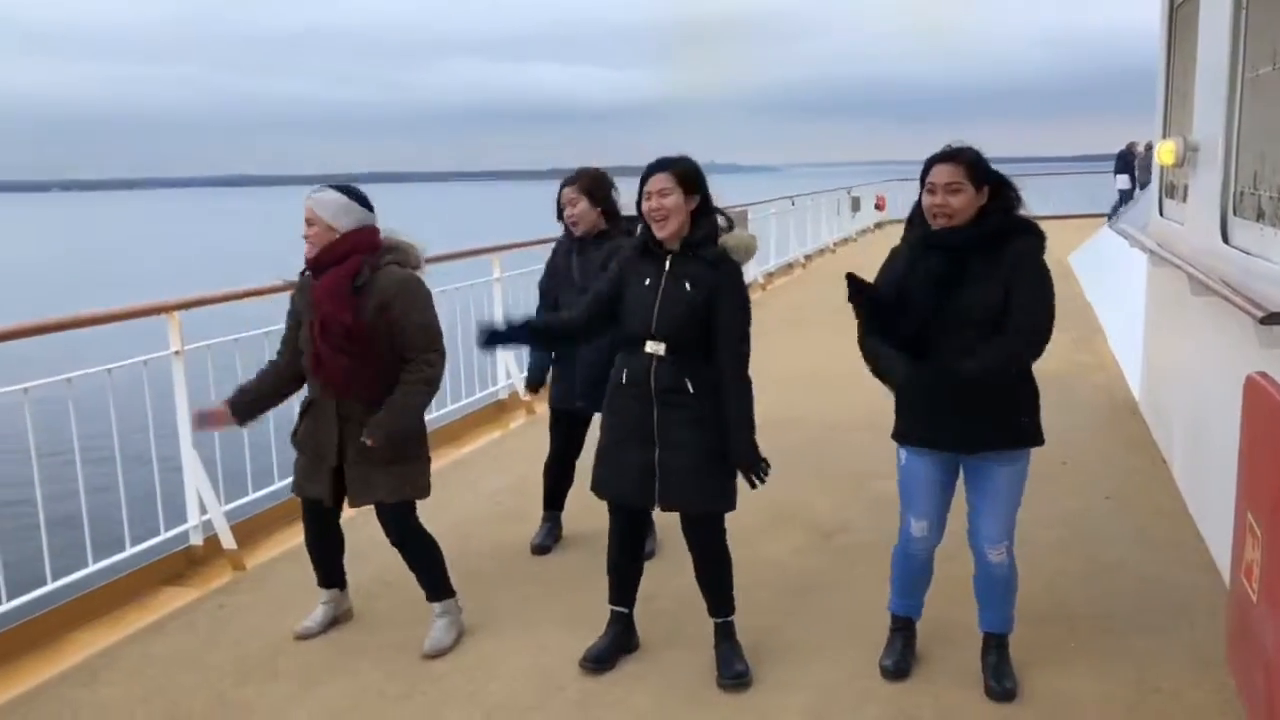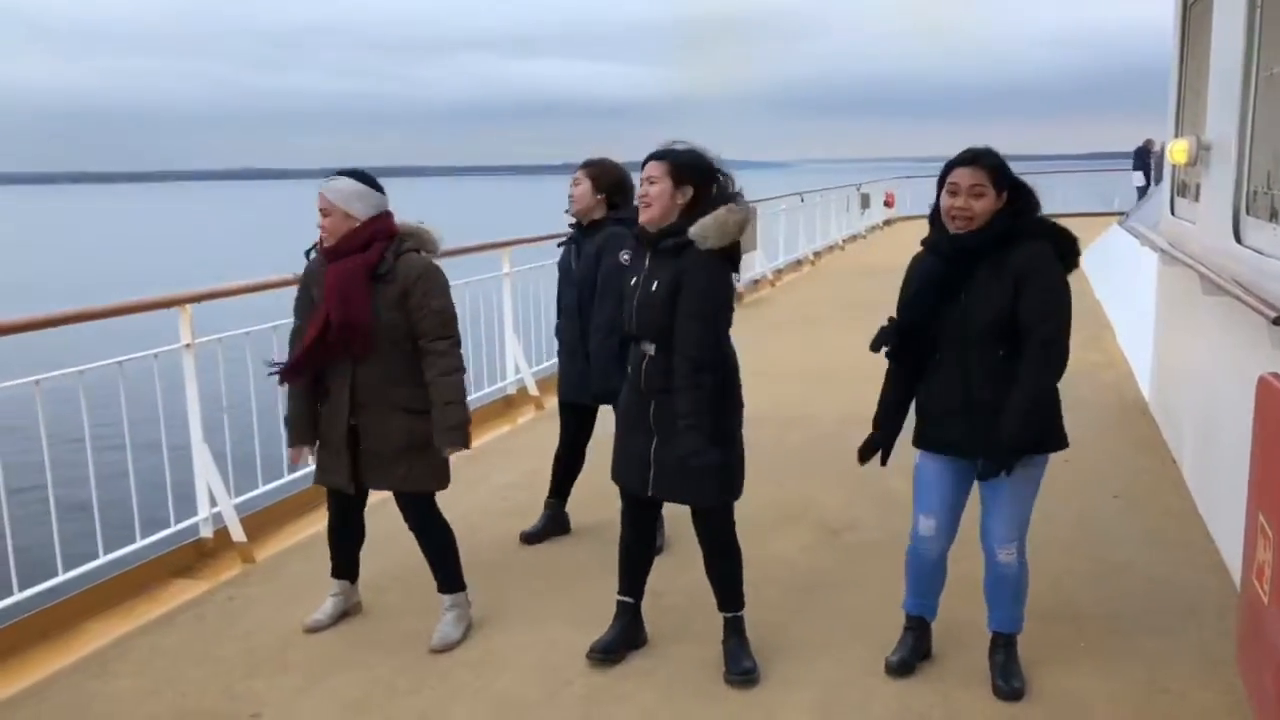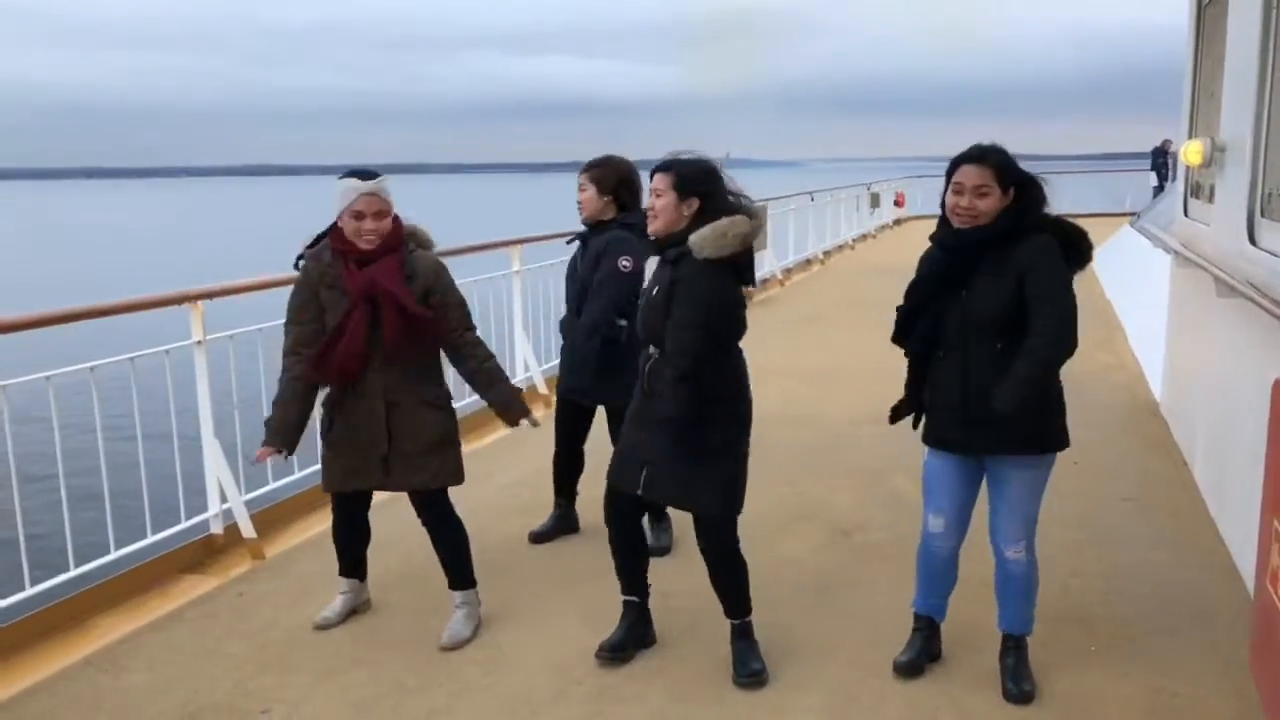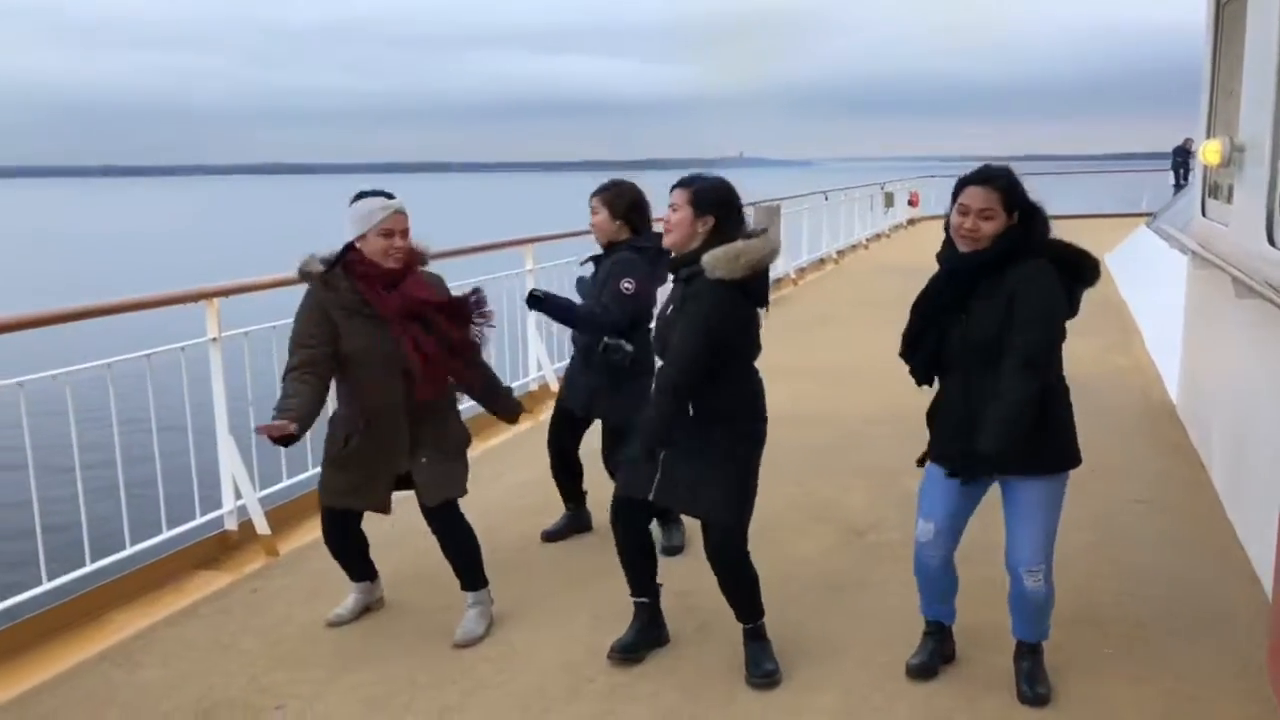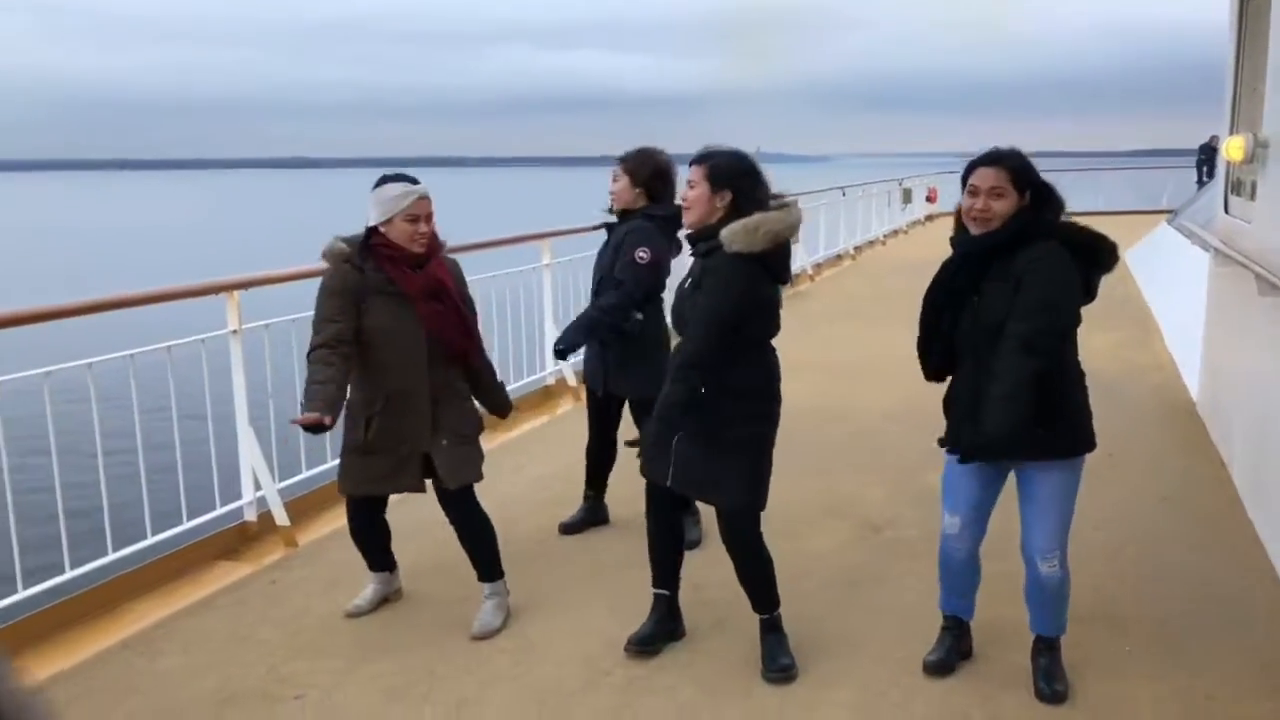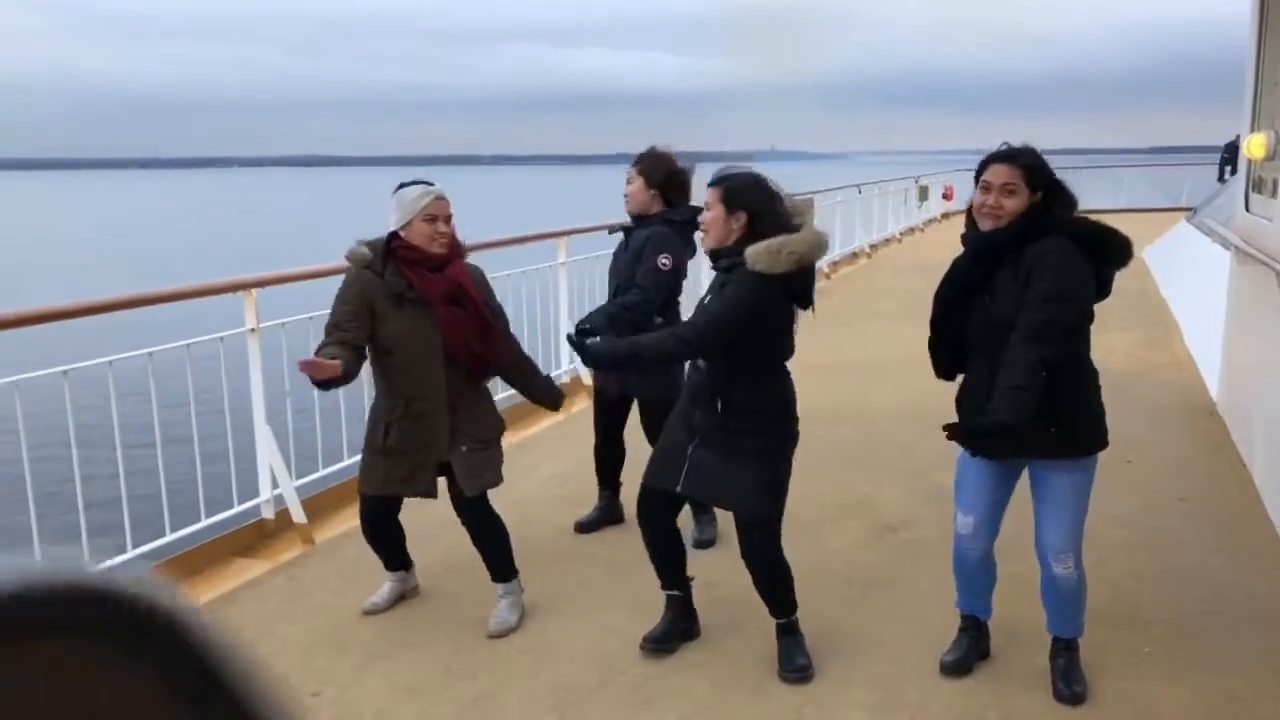
dt=0.2s
person 1, frame 1
left shoulder: (1017, 254)
right shoulder: (908, 257)
left elbow: (1032, 335)
right elbow: (873, 335)
left wrist: (968, 374)
right wrist: (907, 379)
left hip: (1000, 427)
right hip: (925, 426)
left knee: (993, 547)
right knee: (917, 539)
left ankle: (996, 645)
right ankle: (902, 630)
person 1, frame 2
left shoulder: (1034, 258)
right shoulder: (929, 262)
left elbow: (1047, 352)
right elbow: (904, 350)
left wrist: (1014, 432)
right wrist: (886, 422)
left hip: (1017, 435)
right hip: (942, 431)
left knee: (1004, 547)
right knee: (928, 540)
left ankle: (1004, 645)
right ankle: (916, 630)
person 1, frame 3
left shoulder: (1036, 253)
right shoulder: (940, 256)
left elbow: (1055, 337)
left wrist: (1010, 401)
right wrist: (915, 393)
left hip: (1020, 431)
right hip: (950, 426)
left knee: (1012, 546)
right knee: (938, 538)
left ankle: (1014, 647)
right ankle: (925, 631)
person 1, frame 4
left shoulder: (1034, 278)
right shoulder: (953, 276)
left elbow: (1028, 369)
left wrist: (995, 443)
right wrist: (942, 429)
left hip: (1033, 449)
right hip: (959, 441)
left knee: (1029, 569)
right knee: (930, 546)
left ankle: (1029, 651)
right ankle: (938, 634)
person 1, frame 5
left shoulder: (1047, 262)
right shoulder: (967, 261)
left elbow: (1029, 348)
left wrist: (1000, 426)
right wrist: (971, 420)
left hip: (1047, 432)
right hip: (974, 424)
left knee: (1044, 555)
right knee: (956, 540)
left ankle: (1047, 647)
right ankle: (955, 631)
person 1, frame 6
left shoulder: (1057, 258)
right shoulder: (980, 257)
left elbow: (1037, 341)
left wrist: (1007, 414)
right wrist: (984, 415)
left hip: (1057, 428)
right hip: (988, 421)
left knee: (1058, 554)
right knee: (970, 538)
left ankle: (1065, 649)
right ankle: (973, 630)
person 2, frame 1
left shoulder: (719, 269)
right shoulder: (633, 262)
left elbow: (732, 361)
right elbow: (587, 317)
left wrist: (745, 438)
right wrist: (524, 332)
left hip: (695, 419)
right hip: (629, 413)
left knee: (705, 531)
right knee: (626, 523)
left ankle: (725, 637)
right ankle: (620, 626)
person 2, frame 2
left shoulder: (703, 261)
right shoulder: (652, 251)
left elbow: (697, 356)
left wrist: (695, 433)
right wrist: (624, 392)
left hip: (698, 410)
right hip: (643, 406)
left knee: (714, 523)
right knee: (637, 514)
left ankle: (734, 632)
right ankle: (628, 620)
person 2, frame 3
left shoulder: (705, 272)
right shoulder: (676, 258)
left elbow: (684, 363)
left wrist: (667, 434)
left hip: (708, 420)
right hip: (655, 408)
left knee: (715, 532)
right knee: (620, 509)
left ankle: (742, 634)
right ankle: (636, 617)
person 2, frame 4
left shoulder: (719, 291)
right shoulder: (696, 275)
left elbow: (681, 373)
left wrist: (645, 445)
right wrist: (646, 440)
left hip: (722, 433)
right hip: (679, 421)
left knee: (724, 546)
right knee: (627, 513)
left ankle: (755, 637)
right ankle: (648, 619)
person 2, frame 5
left shoulder: (736, 266)
right shoulder: (716, 251)
left elbow: (699, 350)
left wrist: (662, 423)
right wrist: (665, 417)
left hip: (734, 413)
right hip: (695, 400)
left knee: (738, 528)
right knee: (660, 504)
left ankle: (771, 628)
right ankle: (665, 611)
person 2, frame 6
left shoulder: (760, 284)
right shoulder: (741, 270)
left elbow: (689, 339)
left wrist: (608, 353)
left hip: (751, 428)
right hip: (703, 414)
left knee: (758, 539)
right knee: (653, 506)
left ankle: (787, 631)
right ankle: (679, 611)
person 3, frame 1
left shoulder: (397, 283)
right shoulder: (311, 287)
left elbow: (426, 363)
right elbow: (291, 365)
left wrist: (390, 423)
right wrist: (239, 406)
left hip: (384, 438)
right hip: (322, 433)
left knee: (400, 525)
right knee: (317, 520)
left ankle: (447, 610)
right ankle: (334, 600)
person 3, frame 2
left shoulder: (414, 271)
right shoulder: (319, 272)
left elbow: (442, 352)
right elbow: (303, 352)
left wrist: (452, 420)
right wrist: (301, 426)
left hip: (401, 423)
right hip: (340, 424)
left knee: (420, 512)
right knee: (342, 512)
left ankle: (455, 603)
right ankle: (343, 593)
person 3, frame 3
left shoulder: (423, 269)
right shoulder: (319, 274)
left elbow: (462, 342)
right elbow: (300, 357)
left wrist: (505, 399)
right wrist: (282, 429)
left hip: (419, 421)
right hip: (351, 423)
left knee: (434, 509)
right knee: (347, 511)
left ankle: (466, 601)
right ankle: (353, 590)
person 3, frame 4
left shoulder: (427, 287)
right shoulder: (327, 294)
left elbow: (463, 354)
right elbow: (307, 368)
left wrist: (502, 402)
right wrist: (291, 418)
left hip: (431, 432)
right hip: (361, 437)
left knee: (444, 516)
right knee: (337, 524)
left ankle: (478, 601)
right ankle: (366, 588)
person 3, frame 5
left shoulder: (445, 272)
right shoulder: (348, 277)
left elbow: (468, 346)
right elbow: (330, 350)
left wrist: (495, 399)
right wrist: (322, 405)
left hip: (446, 418)
right hip: (378, 422)
left knee: (460, 504)
right knee: (363, 513)
left ankle: (494, 592)
right ankle: (385, 579)
person 3, frame 6
left shoulder: (469, 279)
right shoulder: (369, 281)
left elbow: (501, 347)
right elbow: (344, 342)
left wrist: (545, 392)
right wrist: (331, 366)
left hip: (466, 423)
right hip: (400, 426)
left knee: (473, 507)
right knee: (376, 514)
left ankle: (510, 591)
right ankle: (401, 576)
person 4, frame 1
left shoulder: (624, 249)
right shoulder: (563, 250)
right elbow: (547, 306)
left wrist: (591, 363)
right wrist: (539, 360)
left hip: (618, 369)
right hip: (570, 370)
right knee: (561, 451)
right ankle: (550, 521)
person 4, frame 2
left shoulder: (619, 239)
right shoulder: (575, 241)
left elbow: (613, 309)
left wrist: (606, 363)
right wrist: (567, 353)
left hip: (618, 361)
right hip: (576, 362)
right knee: (570, 441)
right ankle: (554, 513)
person 4, frame 3
left shoulder: (623, 243)
right shoulder: (591, 239)
left elbow: (603, 310)
left wrist: (584, 358)
right wrist: (575, 356)
left hip: (617, 364)
right hip: (578, 359)
right knee: (566, 440)
left ankle: (658, 519)
right ankle: (564, 511)
person 4, frame 4
left shoulder: (632, 264)
right shoulder: (613, 260)
left elbow: (606, 319)
left wrist: (551, 304)
left hip: (622, 381)
right hip: (587, 372)
left knee: (621, 461)
right knee: (559, 444)
left ankle: (669, 522)
right ankle: (576, 512)
person 4, frame 5
left shoulder: (646, 233)
right shoulder: (627, 228)
left elbow: (622, 296)
left wrist: (578, 330)
right wrist: (581, 330)
left hip: (640, 356)
right hip: (606, 350)
right knee: (600, 432)
left ankle: (686, 512)
right ankle: (594, 504)
person 4, frame 6
left shoulder: (664, 238)
right shoulder: (640, 232)
left elbow: (644, 300)
left wrist: (599, 319)
right wrist: (599, 321)
left hip: (653, 357)
right knee: (606, 431)
left ankle: (702, 512)
right ankle: (609, 502)
